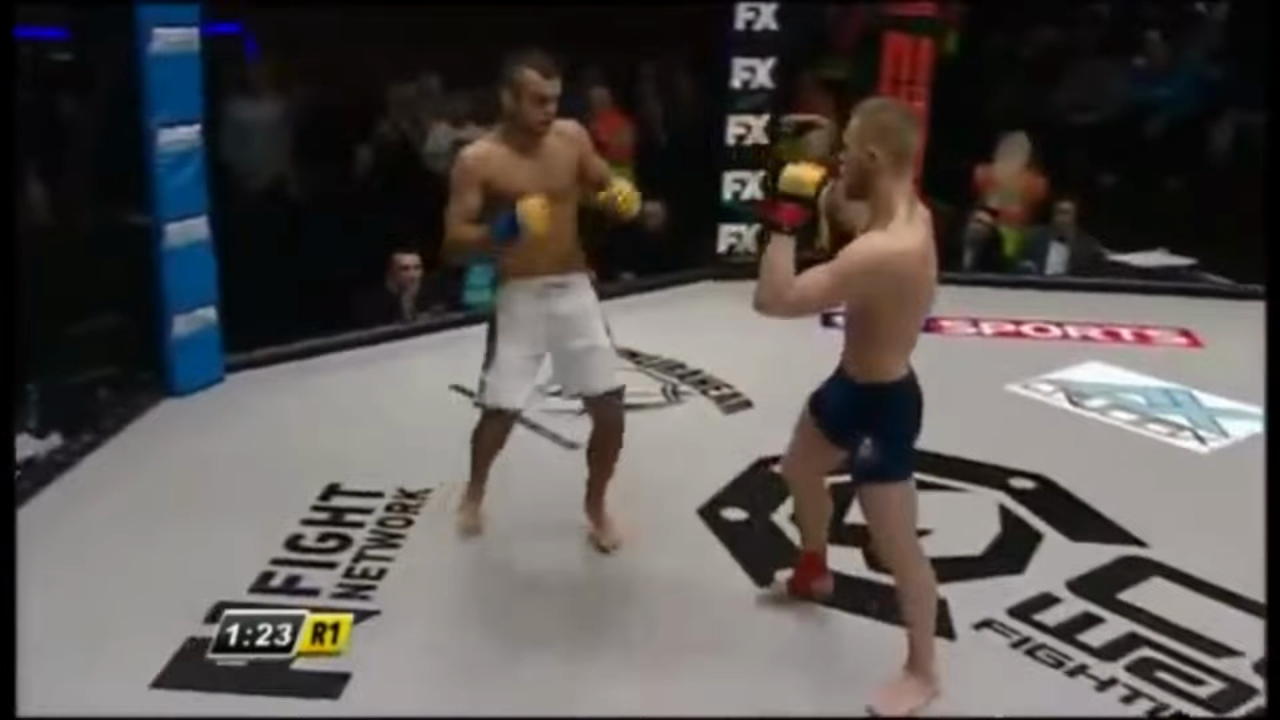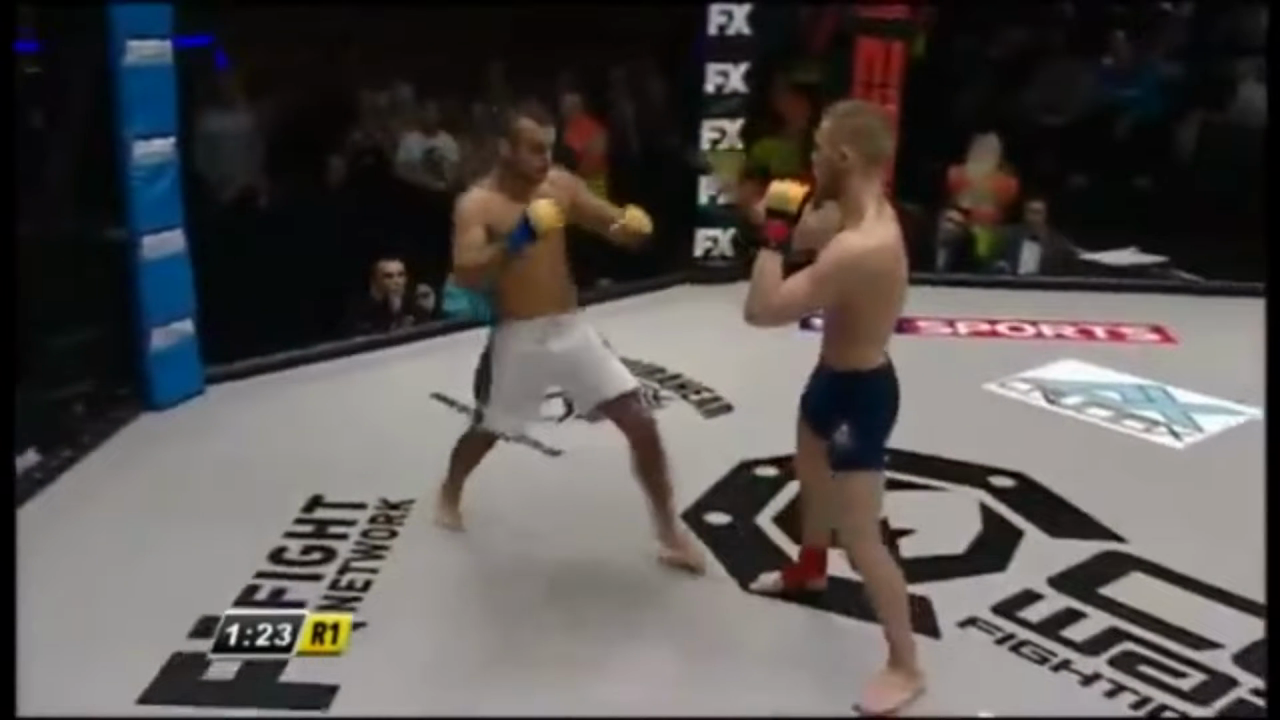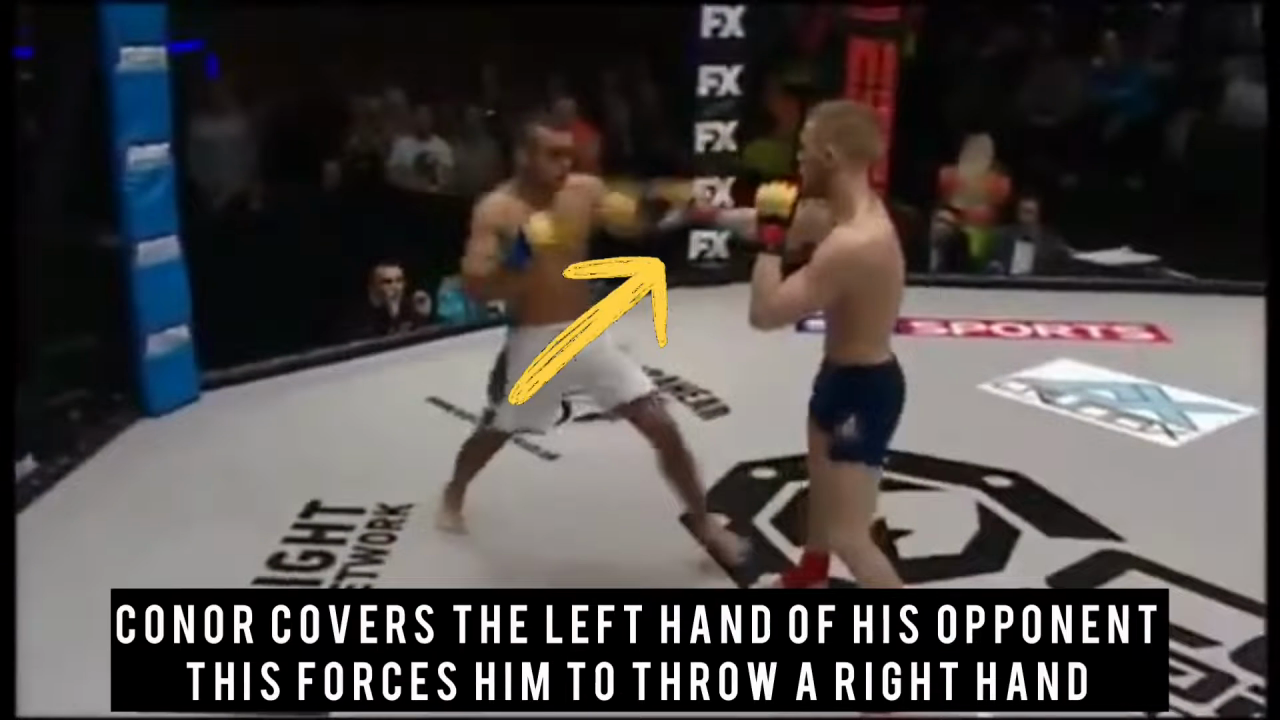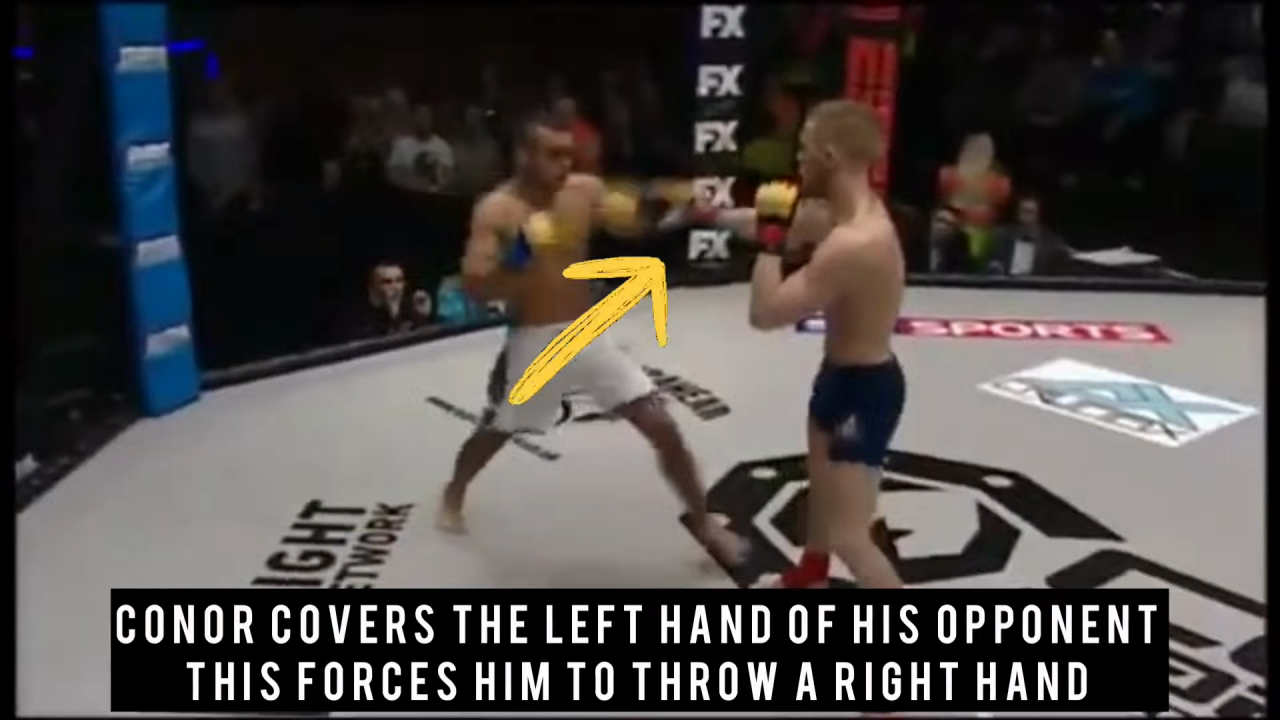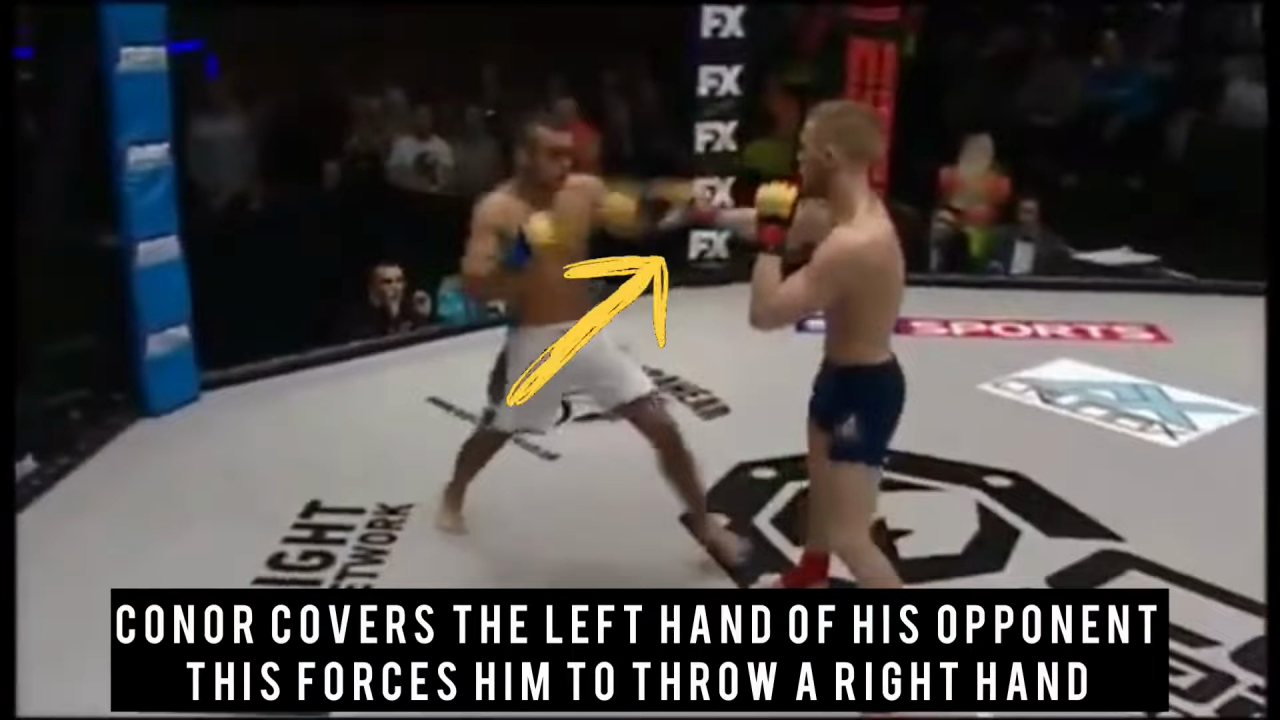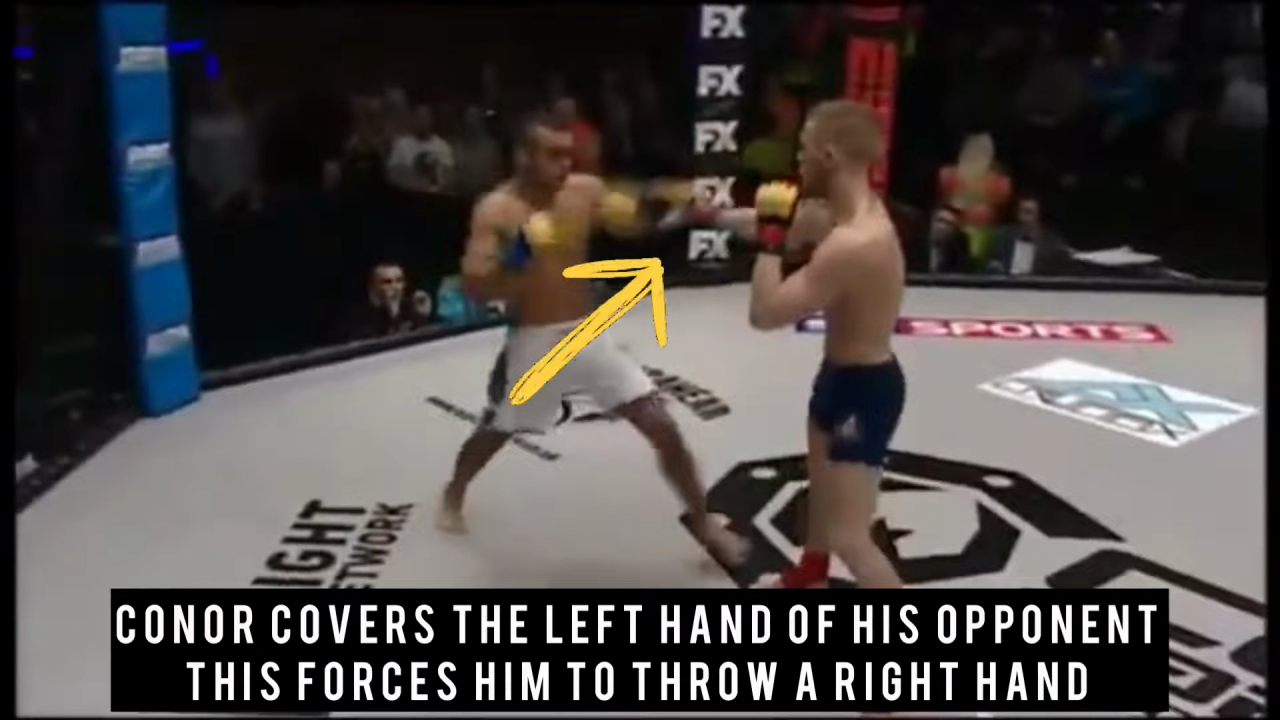
dt=0.7s
person 1, frame 1
left shoulder: (885, 252)
right shoulder: (908, 212)
left elbow: (772, 299)
right elbow: (845, 212)
left wrist: (787, 215)
right wrist: (818, 180)
left hip: (881, 405)
right hip: (851, 383)
left knee: (896, 548)
right knee: (800, 470)
right ankle: (813, 573)
person 1, frame 2
left shoulder: (860, 248)
right shoulder: (868, 211)
left elbow: (762, 310)
left wrist: (774, 229)
right wrist: (770, 215)
left hip: (860, 393)
right hip: (835, 376)
left knee: (860, 537)
right knee: (811, 473)
left ankle: (905, 667)
right ankle: (810, 568)
person 1, frame 3
left shoulder: (853, 244)
right shoulder: (848, 207)
left elbow: (764, 313)
right elbow: (778, 221)
left wrist: (771, 235)
right wrist: (714, 213)
left hip: (863, 391)
right hip: (842, 375)
left knee: (847, 536)
right knee: (821, 482)
right ankle: (810, 575)
person 1, frame 4
left shoulder: (853, 244)
right shoulder: (846, 208)
left elbow: (765, 313)
right elbow: (783, 224)
left wrist: (771, 234)
right wrist: (713, 213)
left hip: (864, 390)
right hip: (842, 375)
left knee: (848, 537)
right knee: (822, 483)
right ankle: (809, 576)
person 1, frame 5
left shoulder: (853, 244)
right shoulder: (852, 207)
left elbow: (765, 313)
right elbow: (780, 223)
left wrist: (770, 234)
right wrist: (713, 214)
left hip: (864, 391)
right hip: (841, 374)
left knee: (847, 538)
right knee: (821, 485)
right ankle: (809, 577)
person 1, frame 6
left shoulder: (853, 244)
right shoulder: (849, 208)
left elbow: (765, 313)
right elbow: (772, 222)
left wrist: (771, 233)
right wrist: (713, 214)
left hip: (864, 390)
right hip: (842, 375)
left knee: (849, 538)
right knee: (822, 484)
right ankle: (809, 577)
person 2, frame 1
left shoulder: (571, 138)
right shoulder: (477, 160)
left elbow: (606, 184)
right elbow: (455, 241)
left wrist: (622, 198)
right wrist: (504, 228)
left hip: (575, 291)
right hip: (519, 298)
left knee: (610, 413)
right knee: (499, 413)
left ankle: (595, 507)
right ankle: (476, 489)
person 2, frame 2
left shoulder: (561, 184)
right shoulder: (476, 204)
left elbow: (610, 221)
right elbow: (466, 275)
left wrist: (633, 225)
right wrist: (517, 239)
left hip: (572, 328)
right hip: (519, 338)
left knee: (641, 424)
right knee: (488, 431)
left ankle: (668, 529)
right ankle: (449, 493)
person 2, frame 3
left shoulder: (585, 190)
right shoulder: (494, 210)
left elbow: (637, 223)
right elbow: (475, 285)
left wrist: (647, 212)
right wrist: (517, 257)
left hip: (589, 334)
right hip: (534, 342)
left knee: (662, 427)
right knee: (495, 431)
left ankle: (704, 523)
right ankle: (453, 496)
person 2, frame 4
left shoulder: (585, 190)
right shoulder: (494, 210)
left elbow: (635, 222)
right elbow: (475, 286)
right wrist: (515, 260)
left hip: (590, 334)
right hip: (534, 342)
left knee: (662, 427)
right knee: (495, 431)
left ankle: (704, 523)
right ankle: (453, 495)
person 2, frame 5
left shoulder: (585, 190)
right shoulder: (495, 210)
left elbow: (636, 221)
right elbow: (475, 285)
right wrist: (515, 262)
left hip: (589, 335)
right hip: (535, 342)
left knee: (662, 427)
right knee: (495, 431)
left ankle: (704, 523)
right ankle: (453, 495)
person 2, frame 6
left shoulder: (586, 190)
right shoulder: (494, 211)
left elbow: (636, 221)
right elbow: (475, 285)
left wrist: (660, 205)
right wrist: (514, 261)
left hip: (590, 335)
right hip: (534, 342)
left knee: (662, 427)
right knee: (495, 431)
left ankle: (704, 523)
right ankle: (453, 495)
